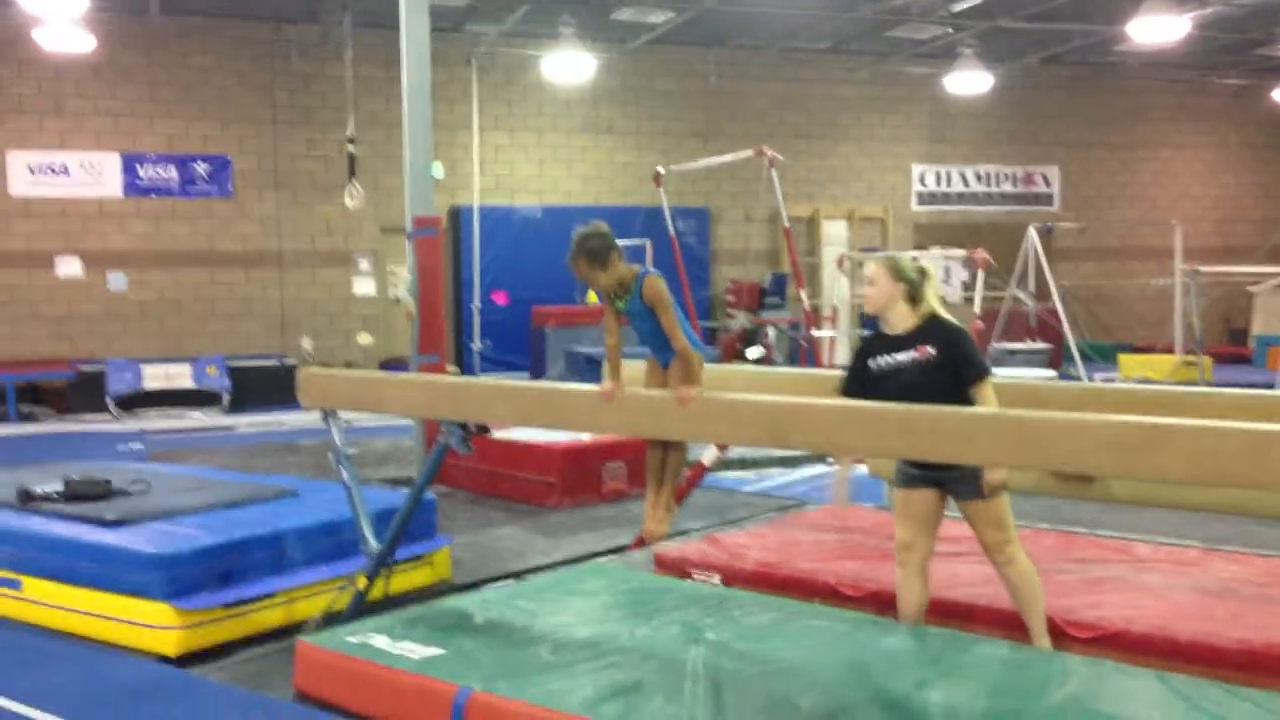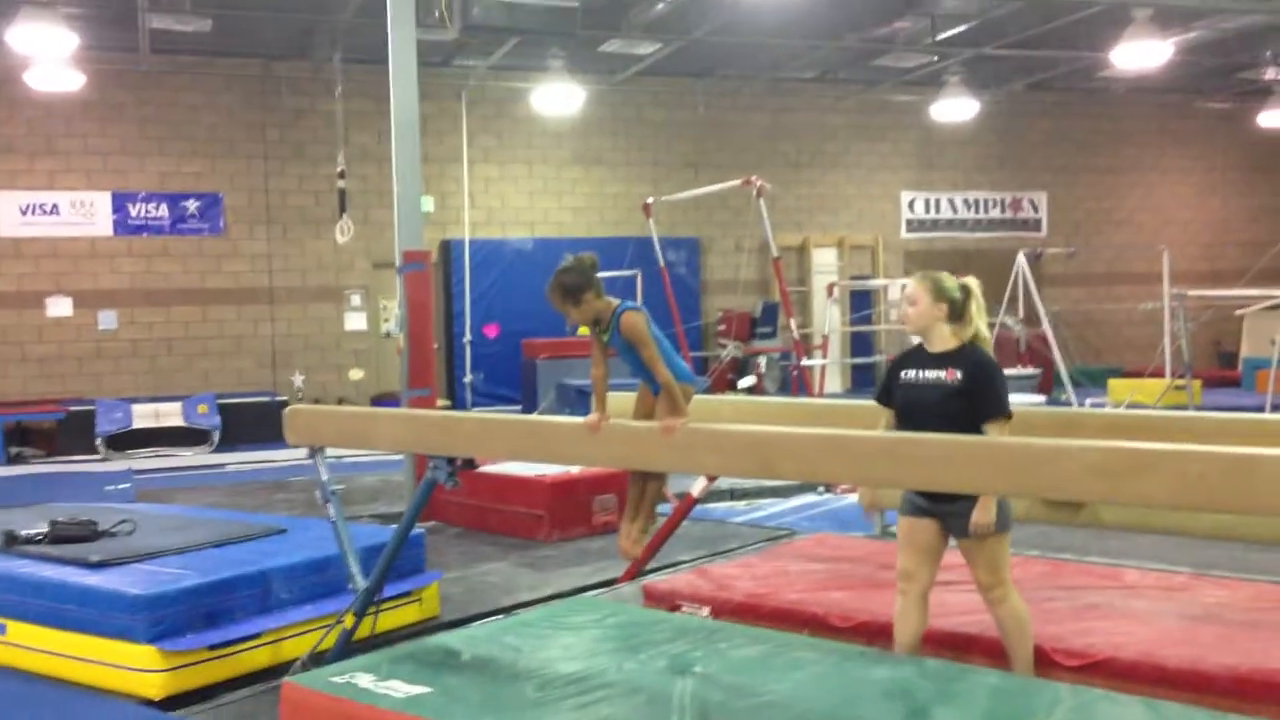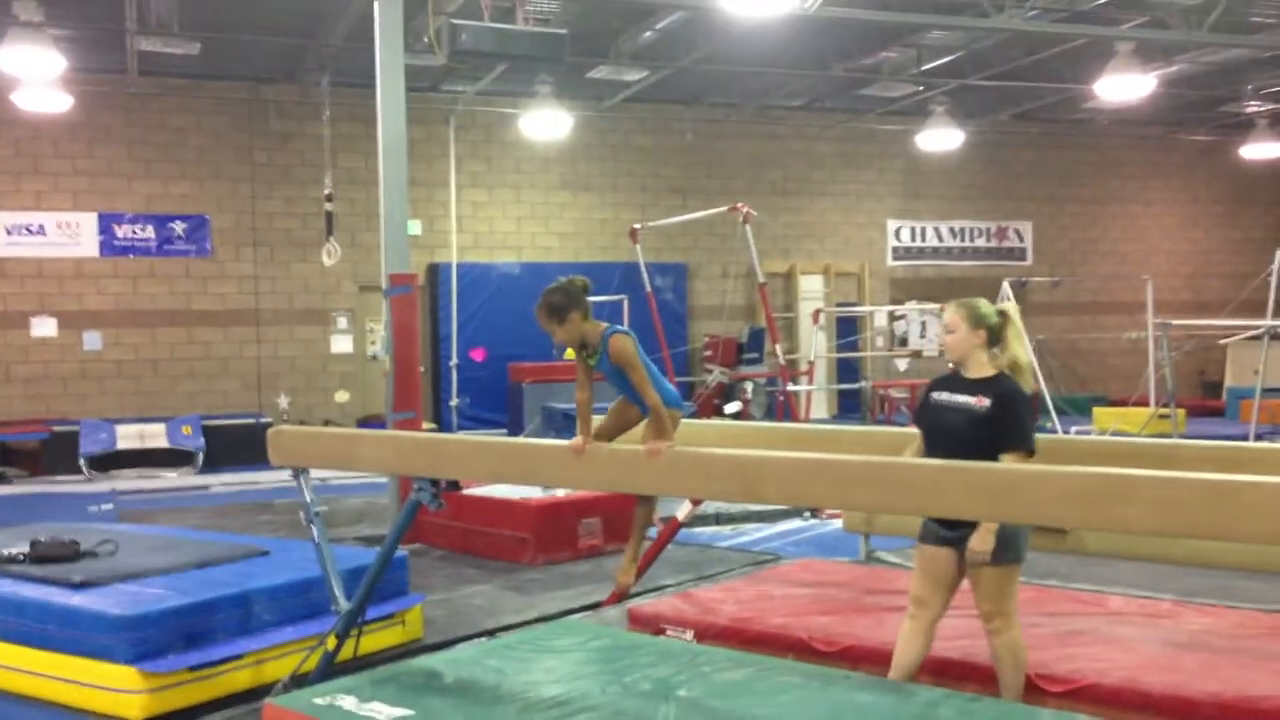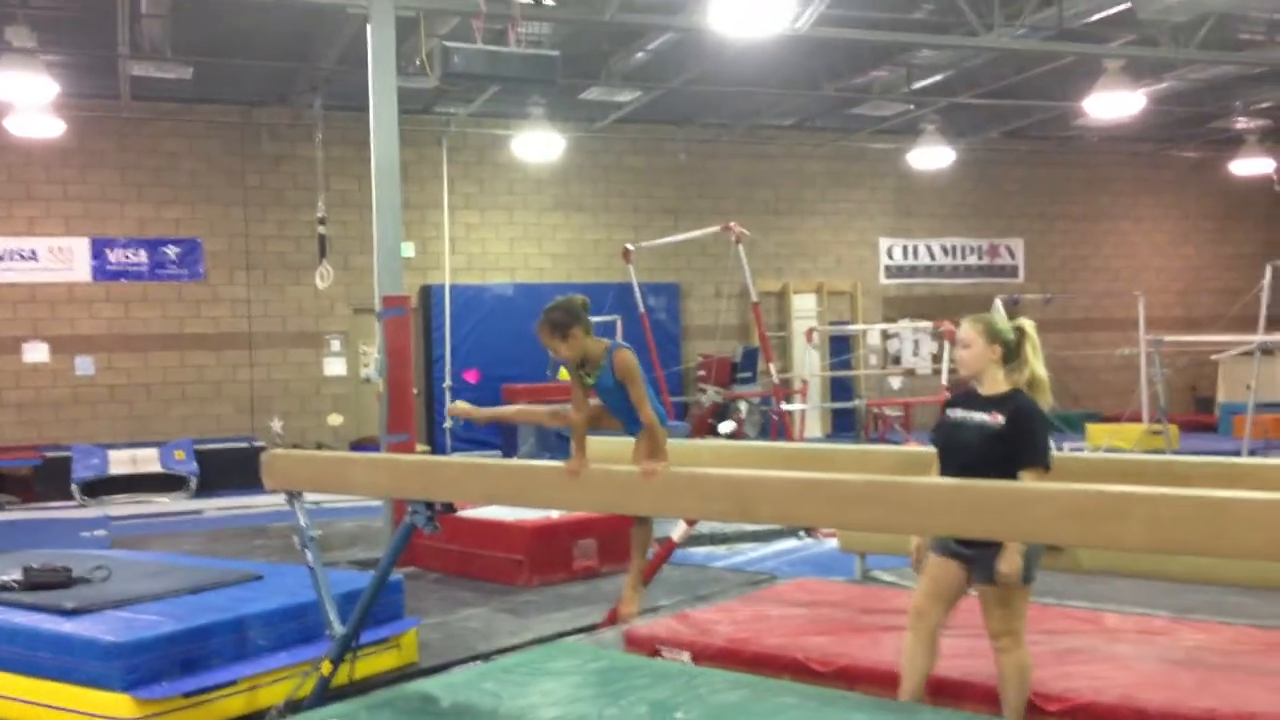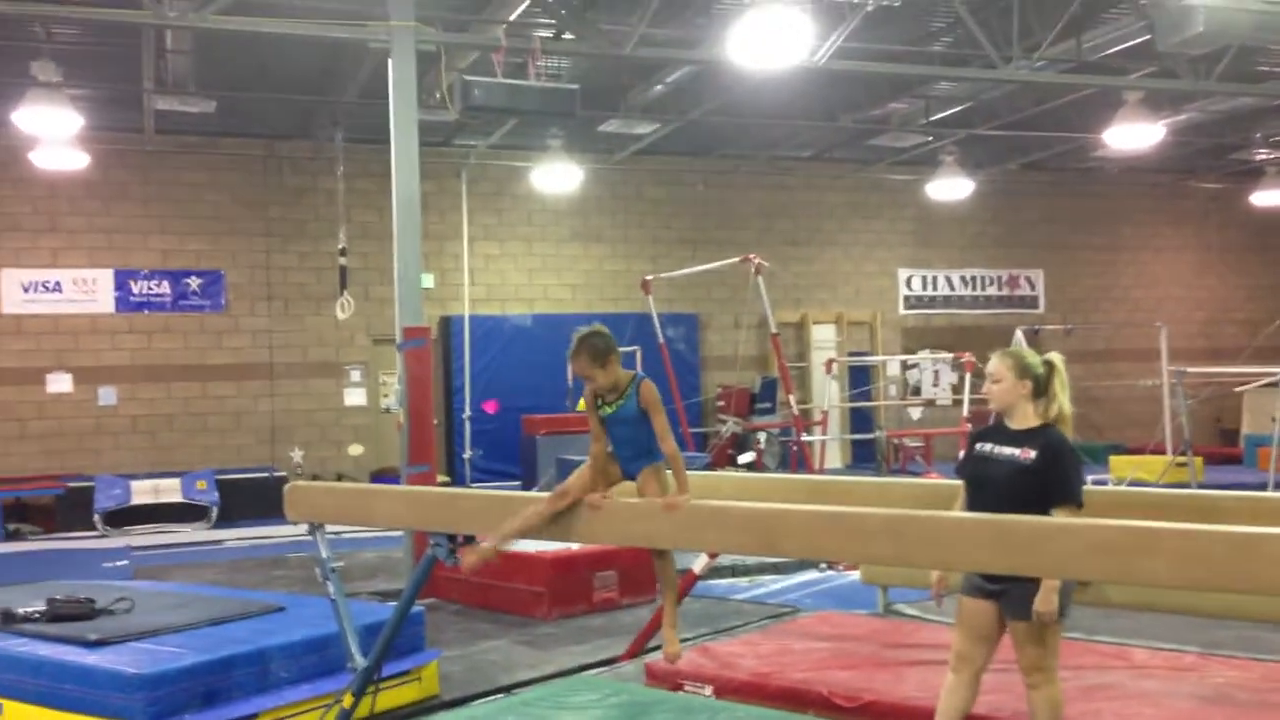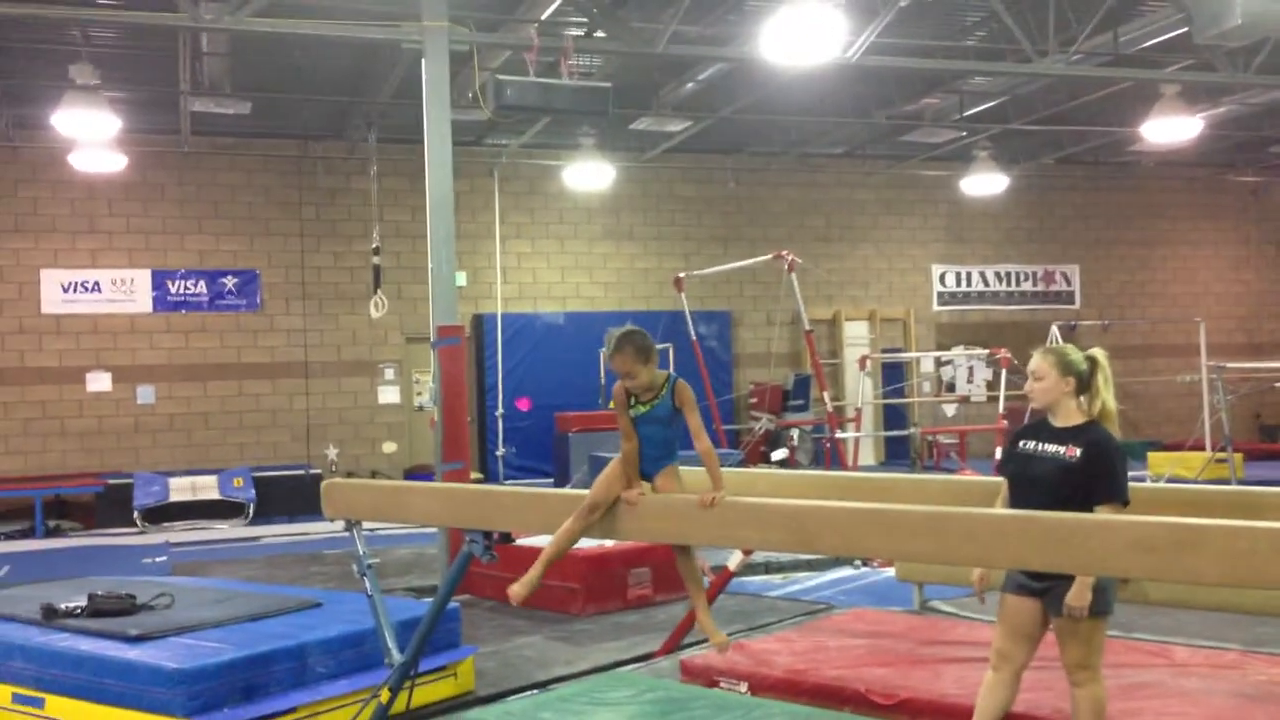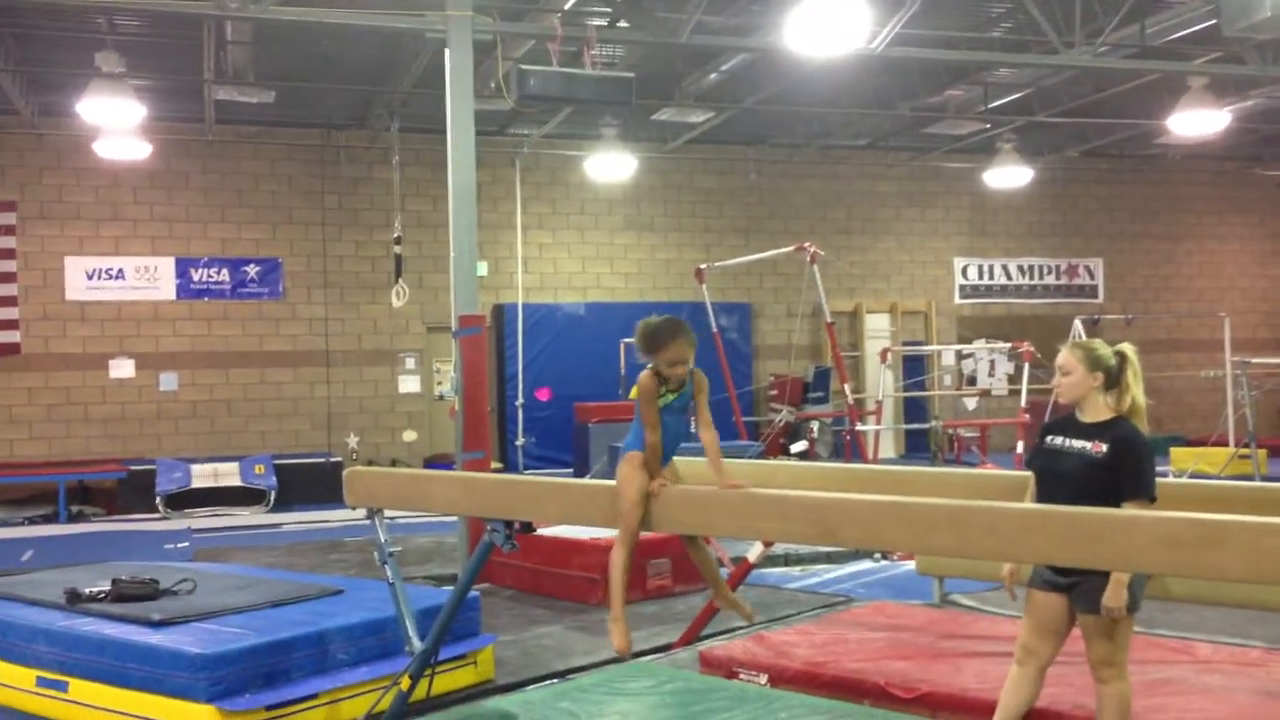
dt=0.3s
person 1, frame 1
left shoulder: (945, 336)
right shoulder: (870, 349)
left elbow: (984, 395)
left wrist: (994, 459)
left hip: (966, 461)
right hip: (915, 465)
left knee: (1002, 549)
right knee: (908, 553)
left ankle: (1041, 646)
person 1, frame 2
left shoulder: (978, 365)
right shoulder: (904, 364)
left elbow: (996, 437)
right elbow: (891, 428)
left wrist: (988, 500)
left hip: (970, 496)
right hip: (920, 495)
left knee: (995, 589)
right knee: (909, 582)
left ankle: (1026, 682)
person 1, frame 3
left shoulder: (1008, 395)
right shoulder: (938, 388)
left elbow: (1011, 469)
right elbow: (918, 449)
left wrist: (988, 529)
left hip: (991, 525)
right hip: (940, 521)
left knee: (997, 619)
right knee: (920, 608)
person 1, frame 4
left shoulder: (1023, 411)
right shoulder: (956, 404)
left elbow: (1031, 487)
left wrist: (1015, 549)
right wrist: (922, 530)
left hip: (1001, 542)
right hip: (952, 536)
left knee: (1005, 637)
right knee: (921, 617)
person 1, frame 5
left shoulder: (1054, 447)
right shoulder: (982, 439)
right elbow: (964, 505)
left wrist: (1051, 587)
left hip: (1032, 579)
right hip: (983, 573)
left knee: (1037, 674)
right knee: (962, 663)
person 1, frame 6
left shoulder: (1099, 444)
right shoulder: (1024, 436)
right elbow: (1006, 502)
left wrist: (1084, 582)
left hip: (1076, 575)
right hip: (1026, 570)
left knee: (1081, 672)
right knee: (1003, 660)
person 1, frame 7
left shoulder: (1127, 440)
right shoulder: (1053, 431)
right elbow: (1034, 497)
left wrist: (1120, 582)
left hip: (1102, 572)
right hip: (1052, 565)
left knee: (1107, 669)
right knee: (1028, 656)
person 2, frame 1
left shoulder: (650, 285)
right shoulder: (608, 290)
left elbow: (677, 336)
right elbow: (612, 337)
left wrist: (693, 382)
right wrist: (613, 379)
left hip: (683, 353)
right hip: (658, 355)
left ankle: (665, 503)
right ankle: (653, 499)
person 2, frame 2
left shoulder: (628, 318)
right shoulder: (596, 320)
left elbow: (660, 368)
right elbow: (599, 367)
left wrist: (678, 414)
right wrist: (600, 411)
left hip: (675, 380)
right hip: (650, 382)
left ankle: (641, 526)
right ankle: (629, 520)
person 2, frame 3
left shoulder: (617, 342)
right shoulder: (582, 344)
left elbow: (650, 393)
right elbow: (583, 392)
left wrist: (663, 439)
right wrist: (583, 435)
left hip: (662, 402)
right hip: (635, 399)
right knee: (598, 435)
left ankle: (633, 555)
person 2, frame 4
left shoulder: (620, 357)
right shoulder: (577, 362)
left elbow: (646, 410)
right elbow: (580, 410)
left wrist: (659, 457)
right wrist: (578, 456)
left hip: (646, 423)
right hip: (615, 412)
right knee: (553, 416)
left ankle: (634, 583)
right ankle: (477, 412)
person 2, frame 5
left shoulder: (644, 389)
right shoulder: (591, 394)
left elbow: (667, 442)
right elbow: (598, 444)
left wrist: (682, 491)
right wrist: (597, 489)
left hip: (646, 463)
right hip: (614, 458)
right knee: (561, 496)
left ankle: (669, 624)
right ankle: (490, 547)
person 2, frame 6
left shoulder: (678, 388)
right shoulder: (621, 392)
left elbow: (701, 440)
right elbow: (629, 442)
left wrist: (718, 487)
right wrist: (631, 485)
left hip: (663, 464)
right hip: (632, 460)
right knee: (591, 507)
left ankle: (703, 615)
right ankle: (534, 573)
person 2, frame 7
left shoulder: (694, 378)
right shoulder: (648, 381)
left elbow: (705, 428)
right elbow: (652, 431)
left wrist: (720, 475)
right wrist: (657, 476)
left hip: (663, 458)
right hip: (637, 454)
left knee: (688, 530)
right knee: (629, 531)
left ankle: (723, 593)
right ankle: (617, 615)
